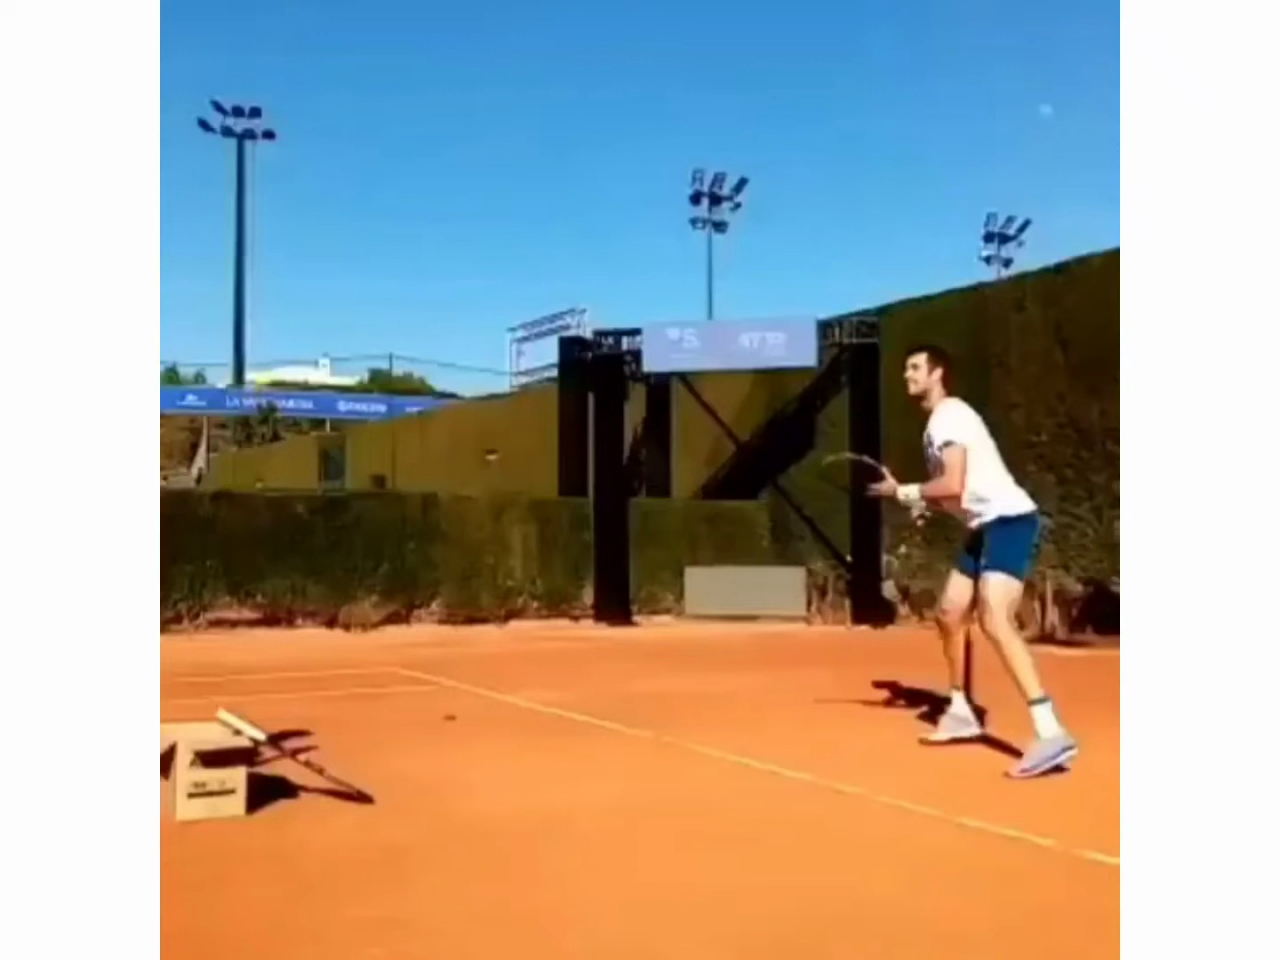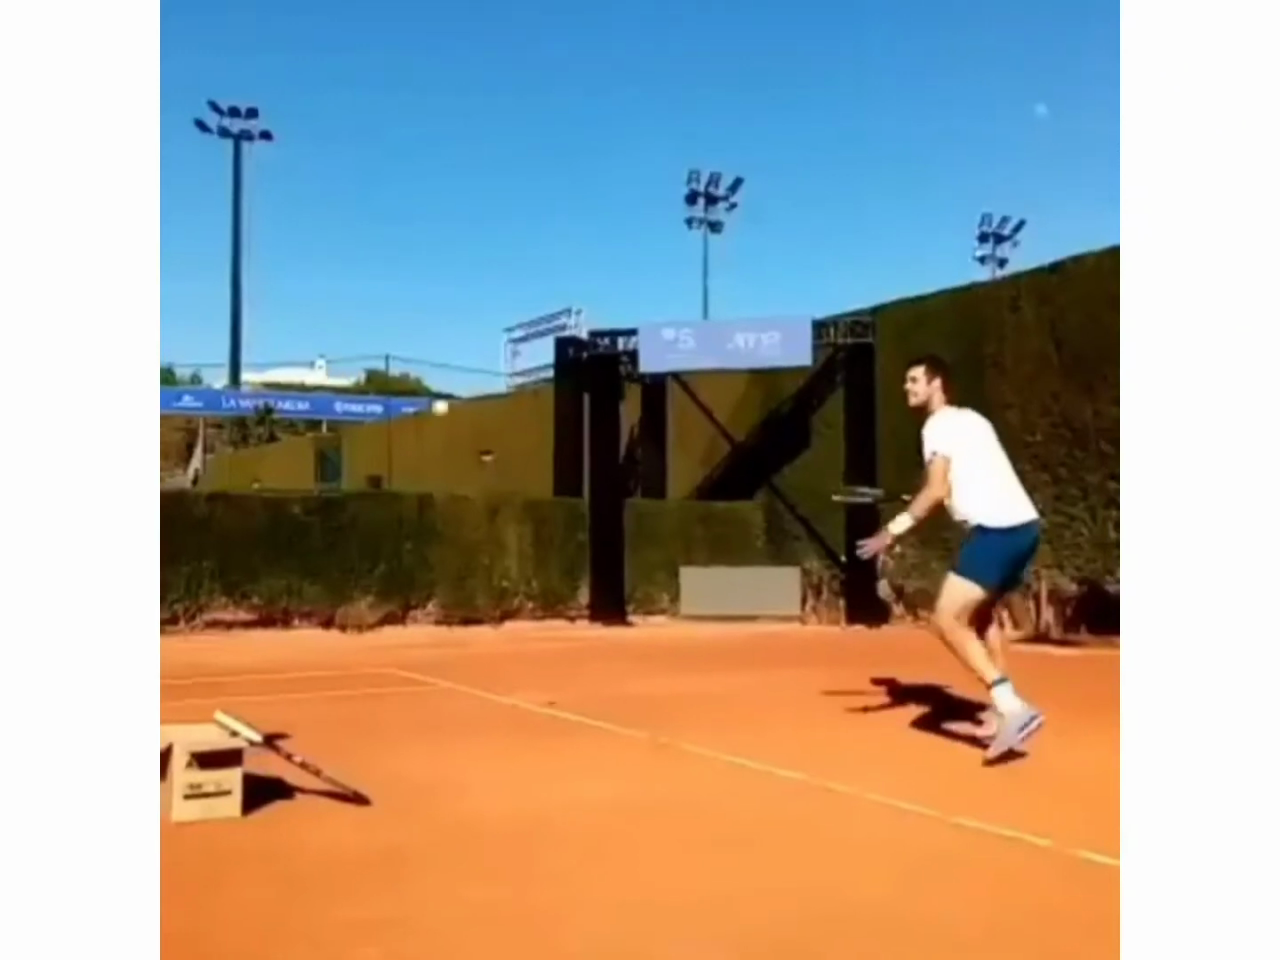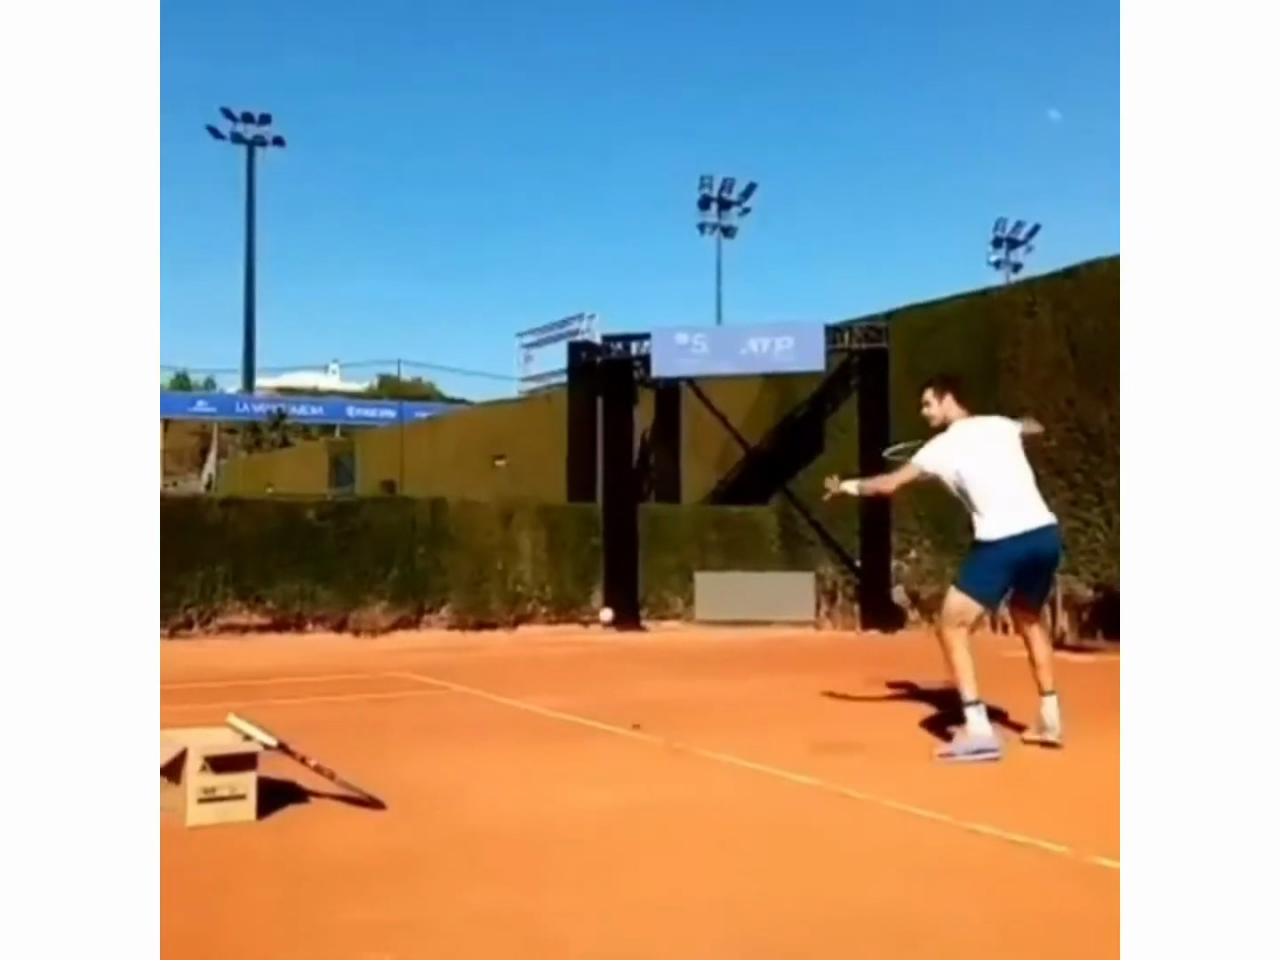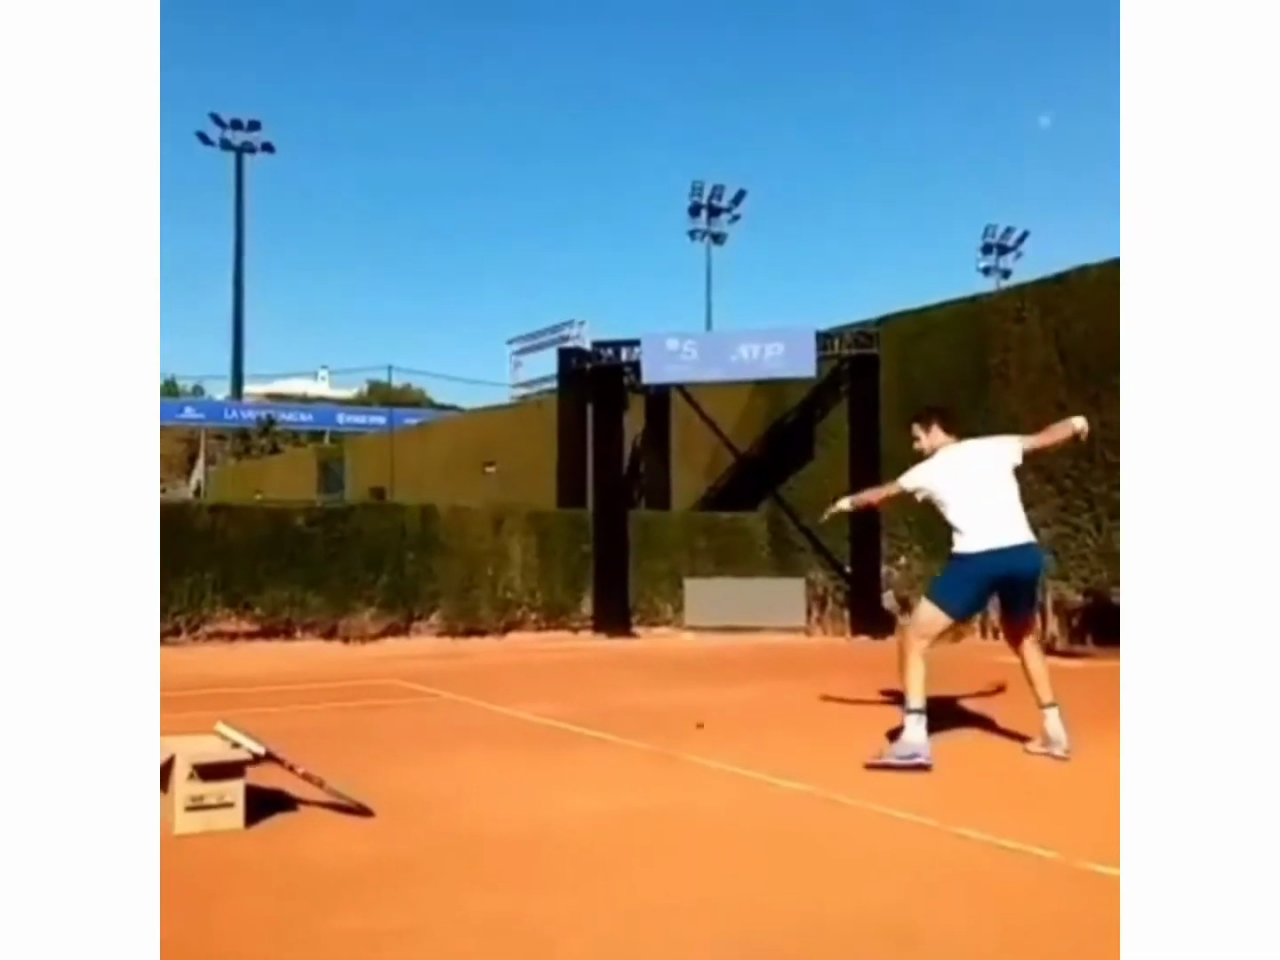
dt=0.7s
person 1, frame 1
left shoulder: (950, 415)
right shoulder: (936, 424)
left elbow: (952, 485)
left wrist: (902, 492)
right wrist: (924, 503)
left hip: (1009, 520)
right hip: (986, 526)
left knee: (995, 620)
right knee: (950, 614)
left ankle: (1051, 733)
right ankle: (961, 713)
person 1, frame 2
left shoulder: (939, 425)
right shoulder: (971, 418)
left elbow: (935, 490)
left wrist: (892, 531)
right wrist: (951, 494)
left hip: (998, 531)
right hip: (1025, 526)
left knee: (947, 620)
right knee: (978, 614)
left ankle: (1012, 707)
right ankle: (1011, 711)
person 1, frame 3
left shoulder: (942, 446)
right shoulder: (999, 425)
left elbow: (889, 484)
right elbow: (1033, 427)
left wrist: (845, 486)
left hip: (1002, 542)
right hip: (1046, 534)
left knee: (952, 629)
right knee: (1028, 619)
left ankle: (978, 732)
right ankle: (1049, 719)
person 1, frame 4
left shoulder: (929, 470)
right shoulder: (995, 447)
left elbow: (878, 494)
right elbow: (1045, 437)
left wrist: (844, 503)
right wrist: (1076, 424)
left hip: (978, 559)
right hip: (1026, 554)
left knee: (913, 639)
right knee: (1021, 636)
left ankle: (913, 739)
right ankle: (1054, 731)
